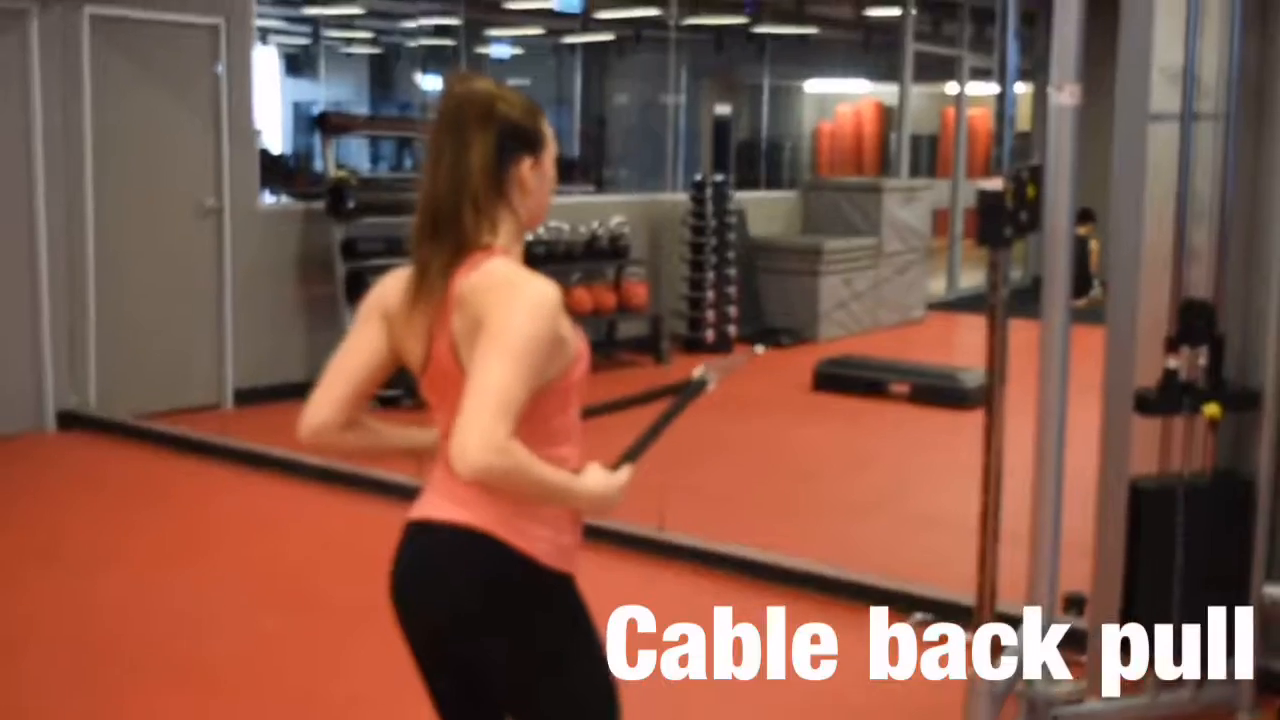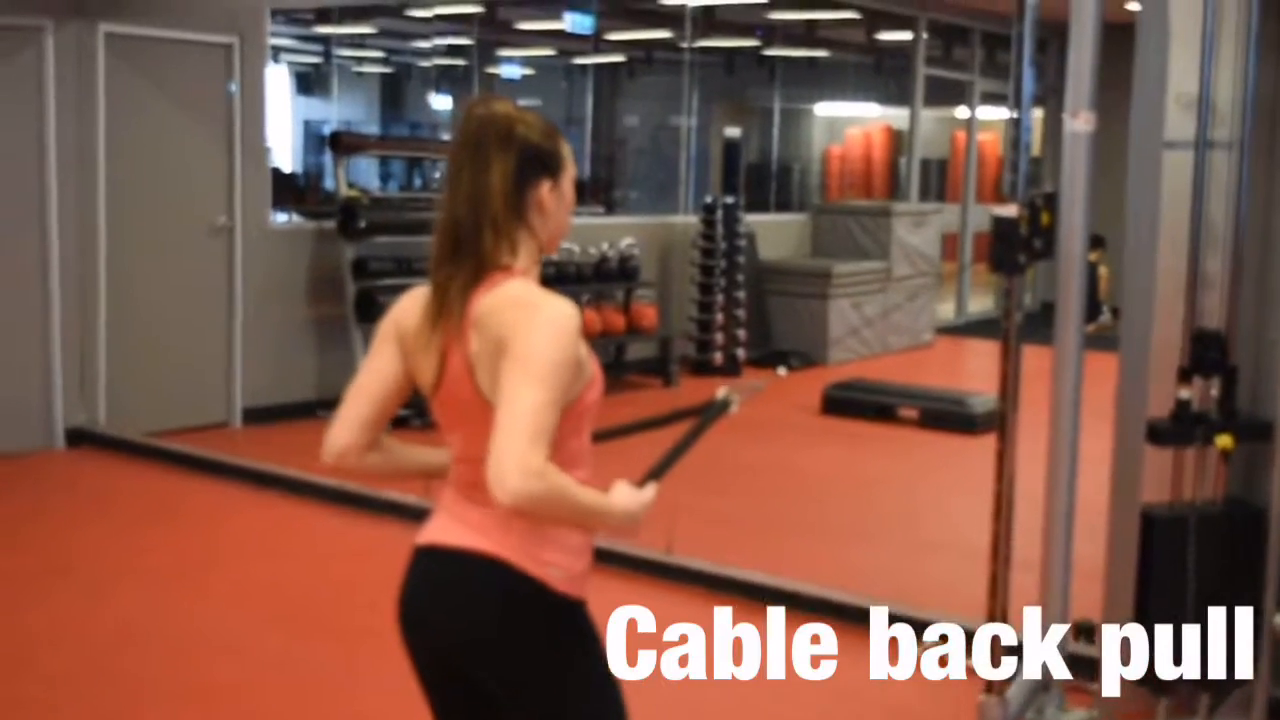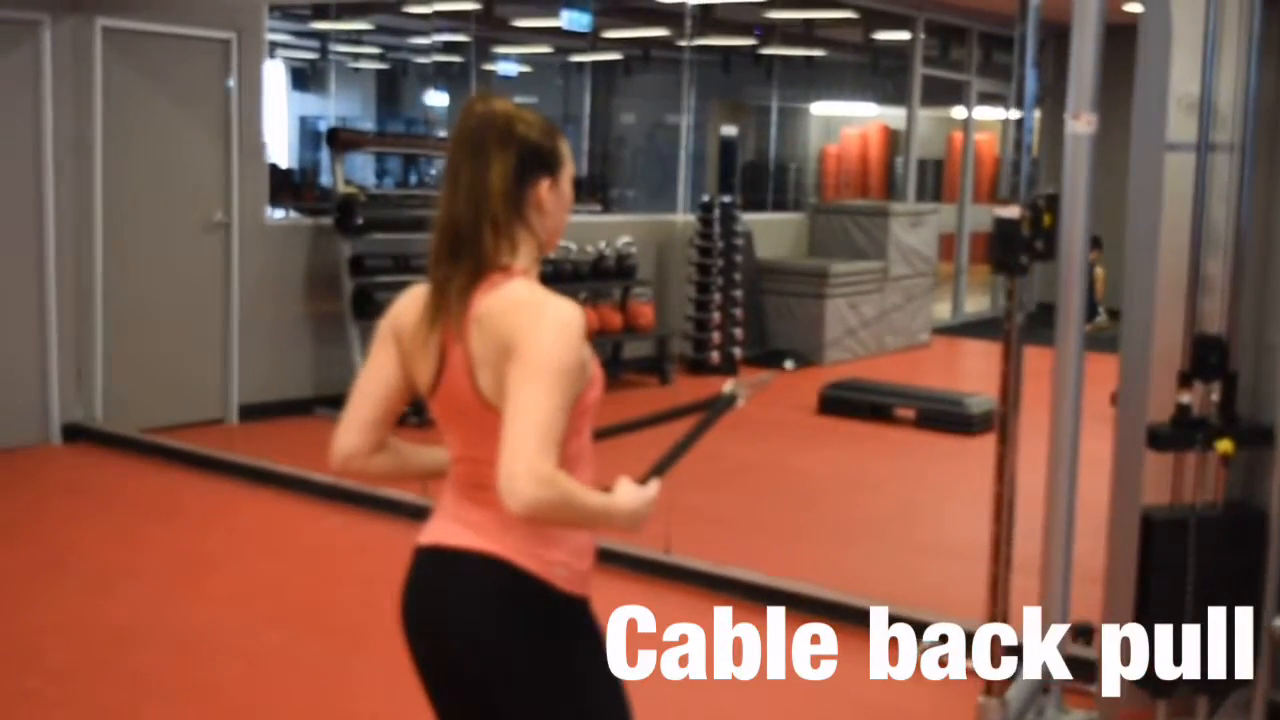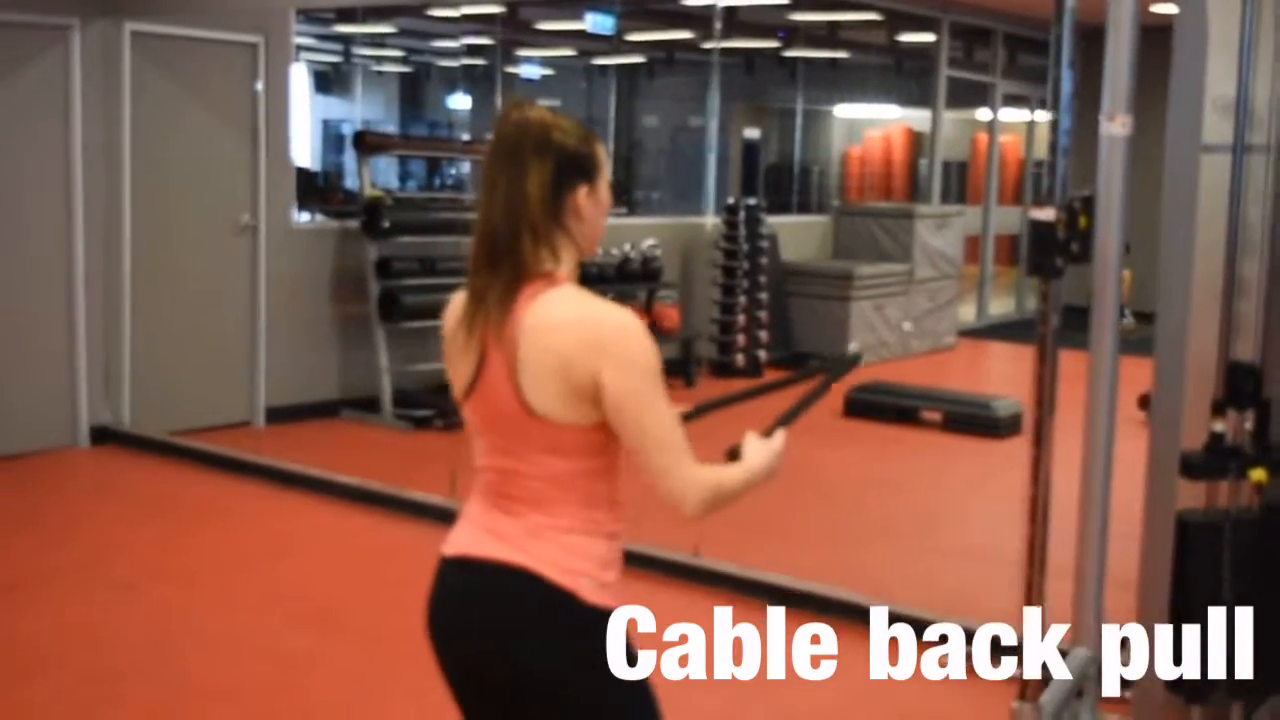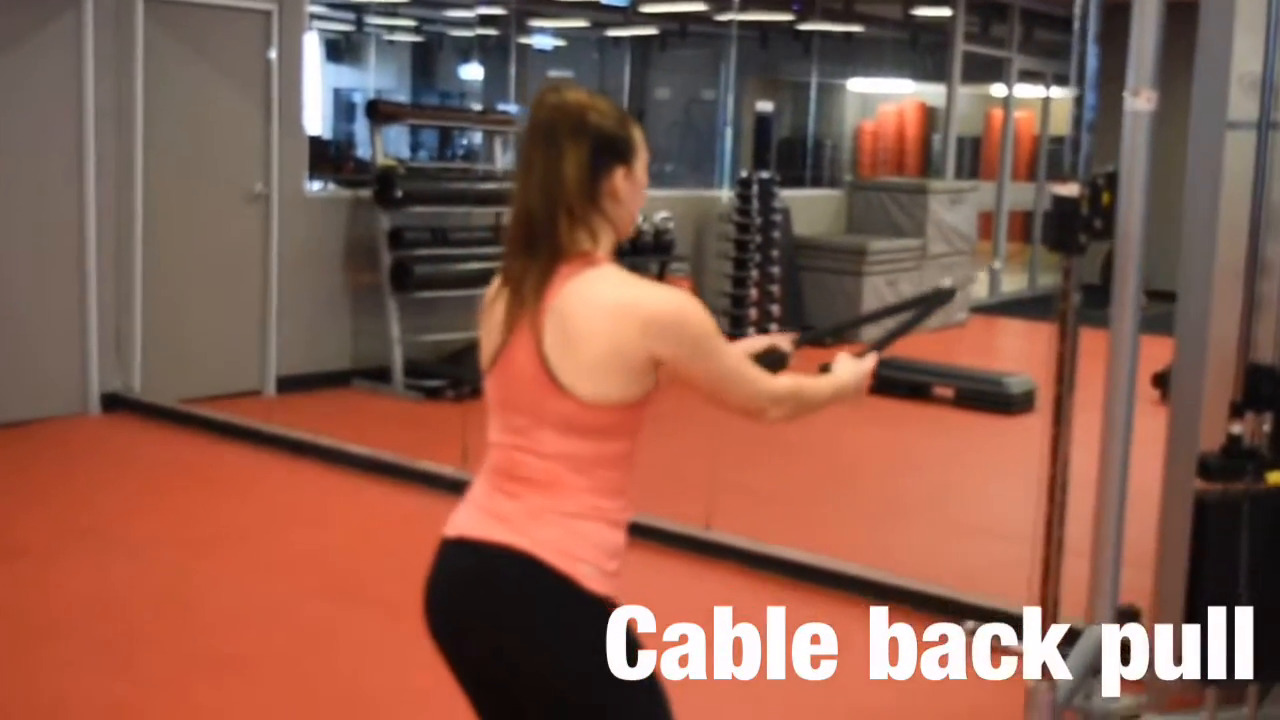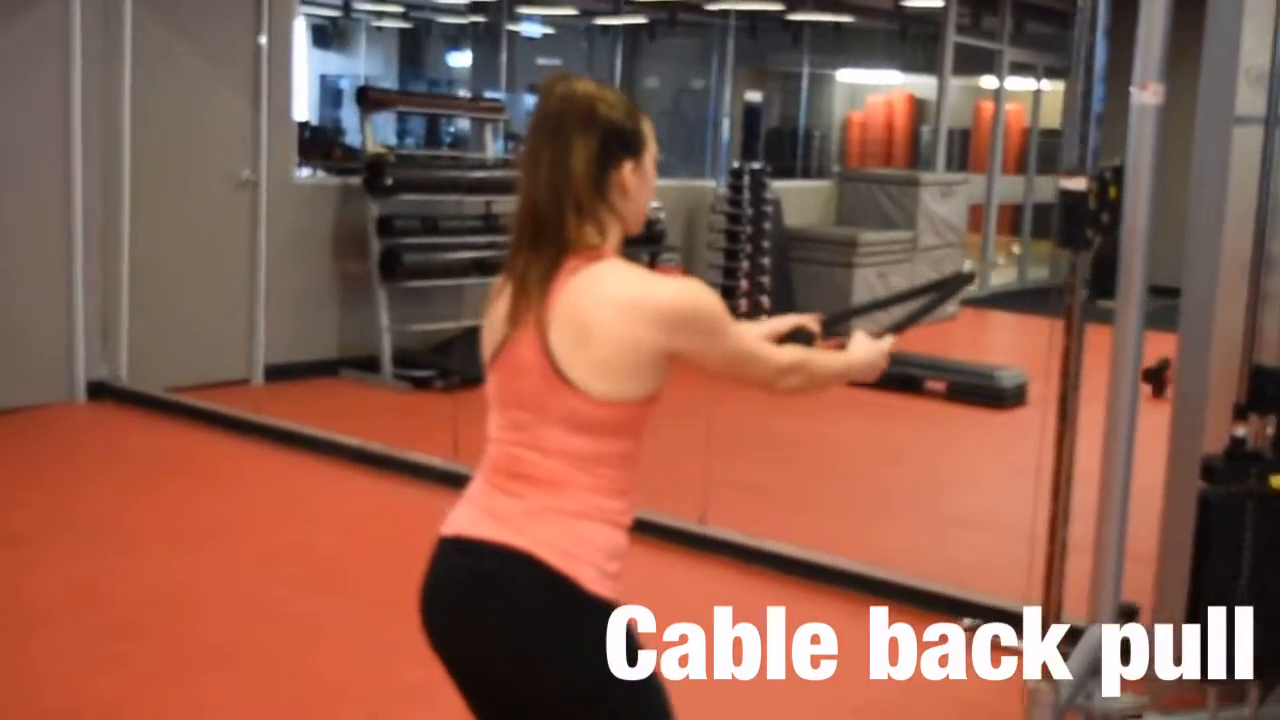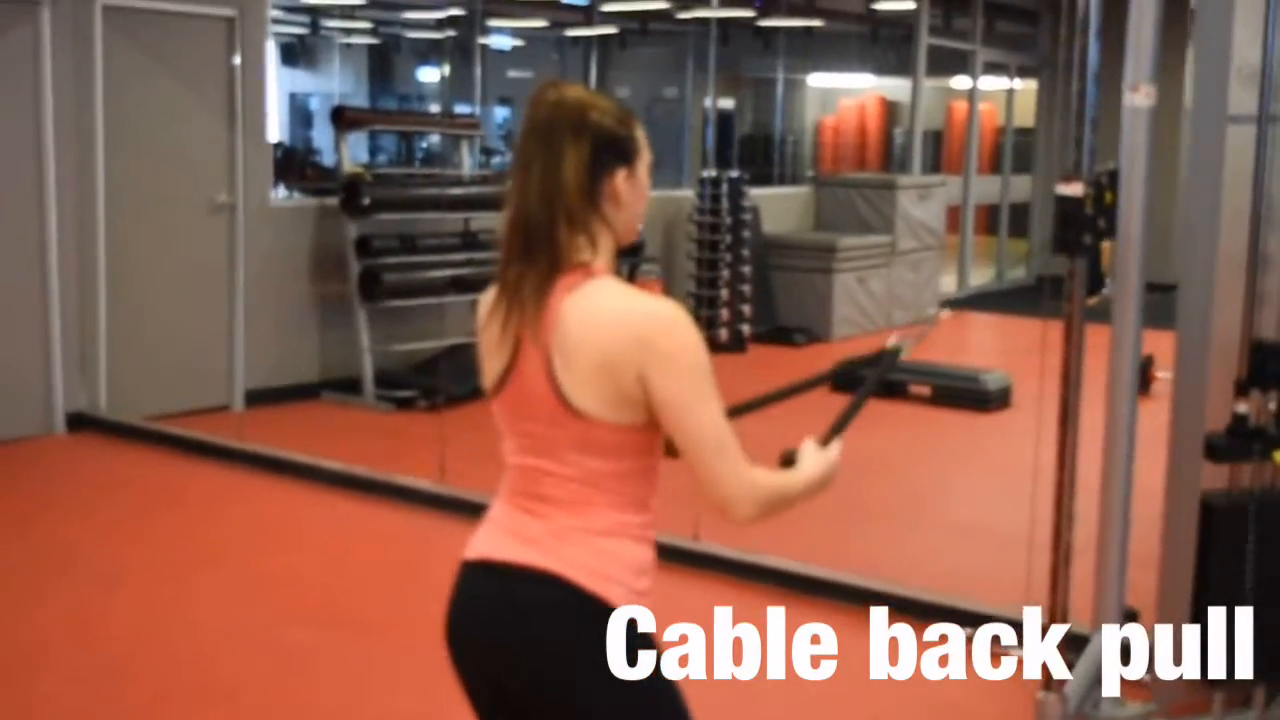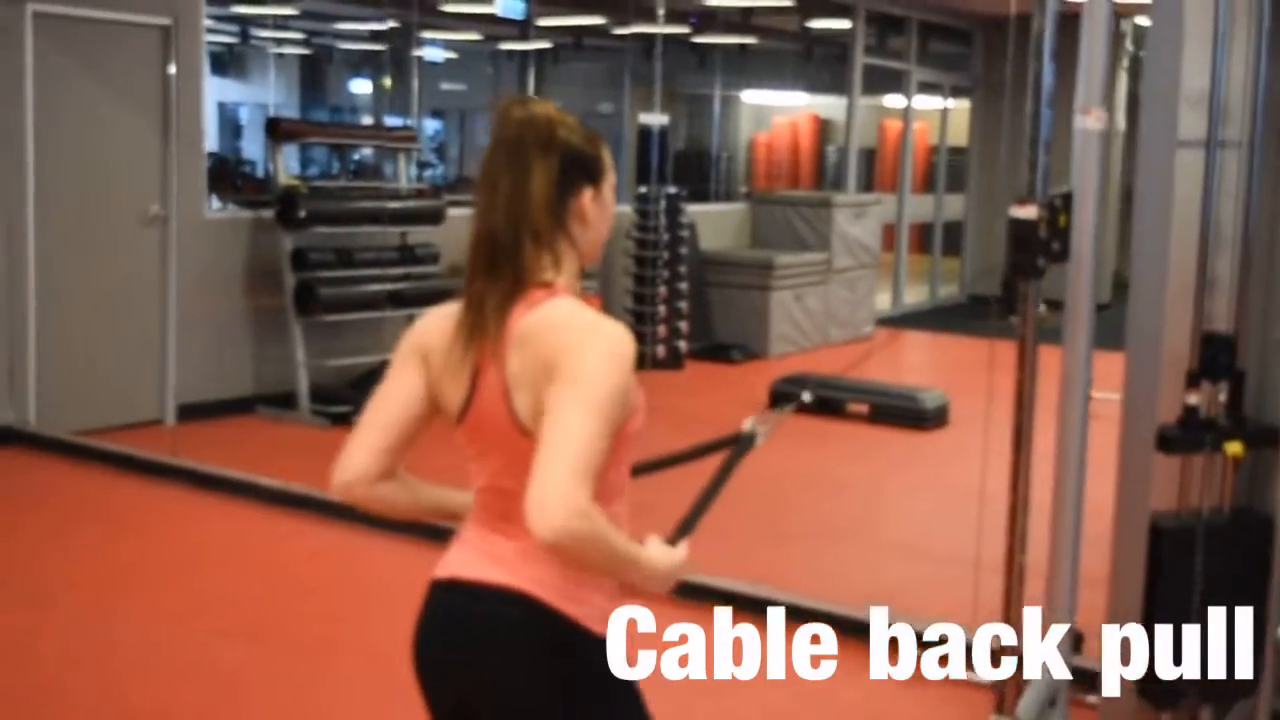
dt=0.4s
person 1, frame 1
left shoulder: (401, 291)
right shoulder: (525, 295)
left elbow: (321, 424)
right elbow: (481, 455)
right wrist: (582, 491)
left hip: (424, 564)
right hip: (509, 575)
person 1, frame 2
left shoulder: (416, 311)
right shoulder: (543, 316)
left elbow: (345, 448)
right elbow: (520, 482)
right wrist: (617, 510)
left hip: (431, 587)
right hip: (519, 599)
person 1, frame 3
left shoulder: (414, 311)
right shoulder: (547, 318)
left elbow: (353, 451)
right elbow: (530, 490)
right wrist: (620, 508)
left hip: (433, 588)
right hip: (522, 599)
person 1, frame 4
left shoulder: (463, 316)
right shoulder: (603, 329)
right elbow: (687, 493)
right wrist: (756, 464)
left hip: (458, 595)
right hip: (549, 608)
person 1, frame 5
left shoulder: (506, 295)
right shoulder: (647, 308)
right elbow: (765, 402)
left wrist: (723, 351)
right wrist: (841, 382)
left hip: (459, 578)
right hip: (549, 594)
person 1, frame 6
left shoulder: (512, 290)
right shoulder: (660, 302)
right elbow: (781, 374)
left wrist: (752, 332)
right wrist: (857, 361)
left hip: (456, 577)
right hip: (550, 597)
person 1, frame 7
left shoulder: (497, 308)
right shoulder: (648, 323)
right elbow: (739, 496)
right wrist: (812, 472)
left hip: (479, 603)
right hip: (577, 618)
person 1, frame 8
left shoulder: (441, 330)
right shoulder: (594, 339)
left elbow: (356, 478)
right elbow: (558, 517)
right wrist: (647, 567)
left hip: (447, 625)
right hip: (548, 640)
